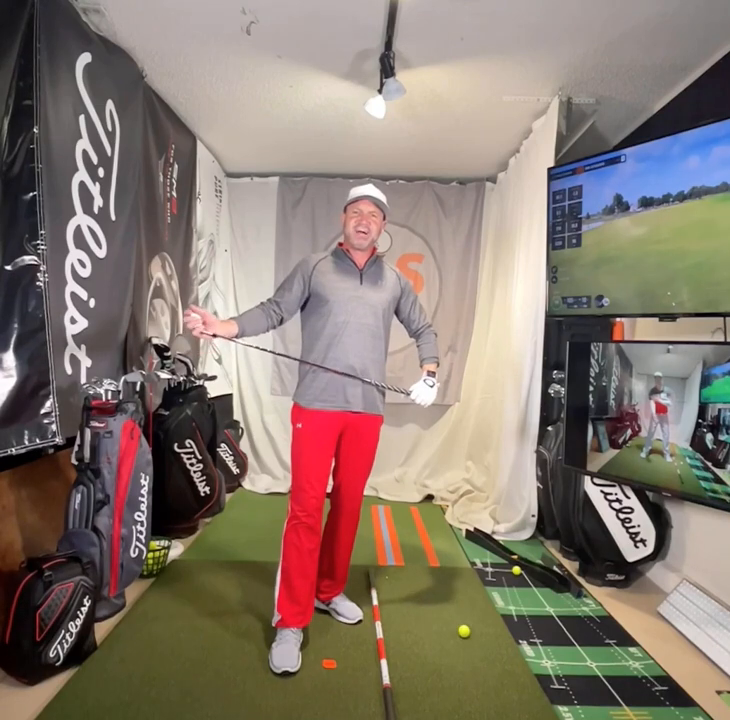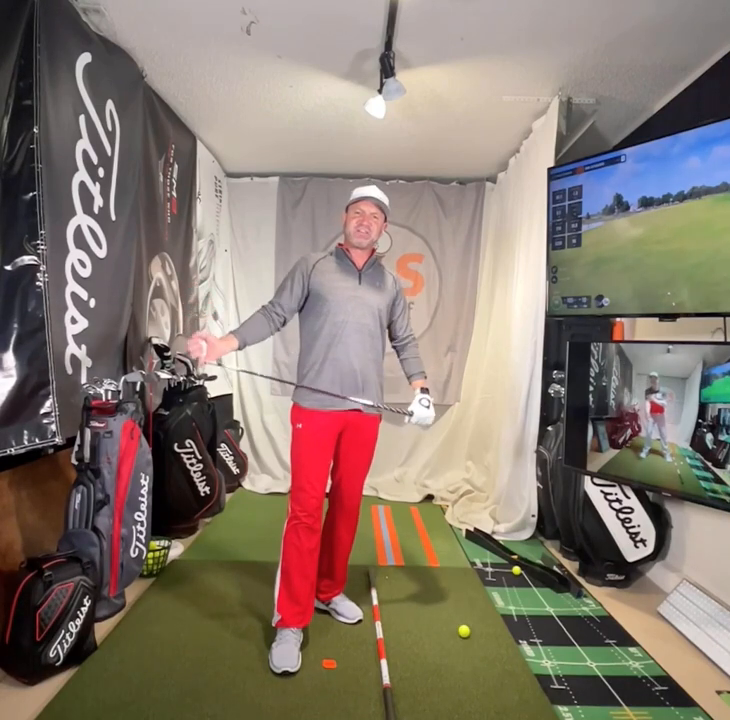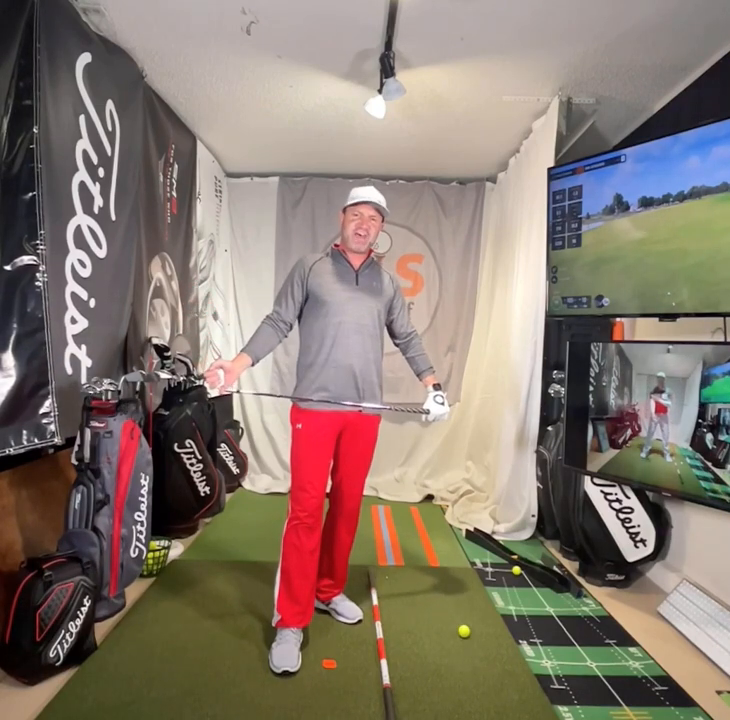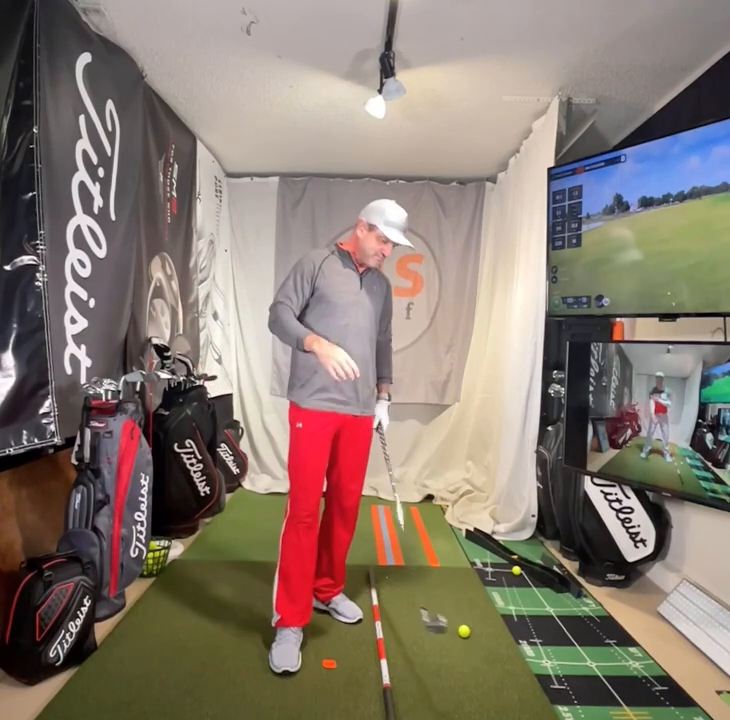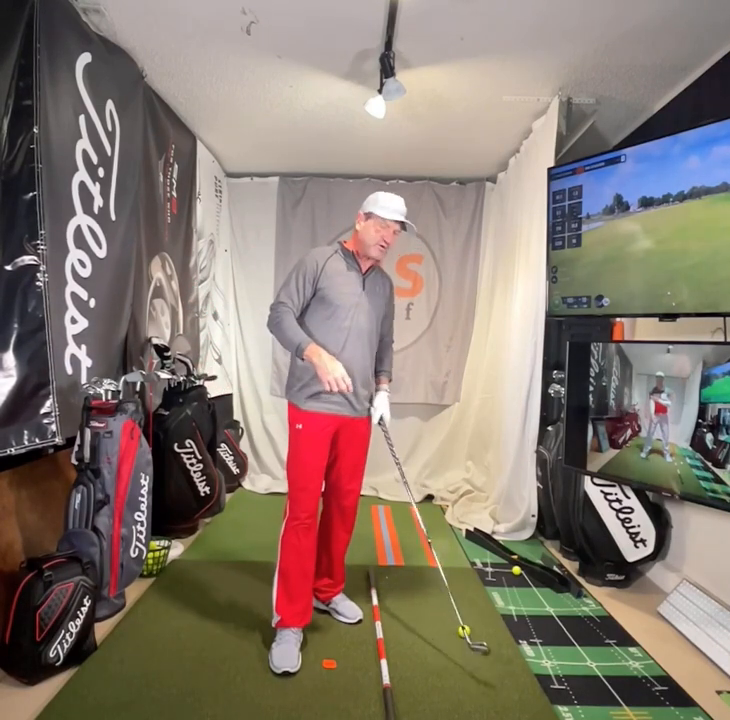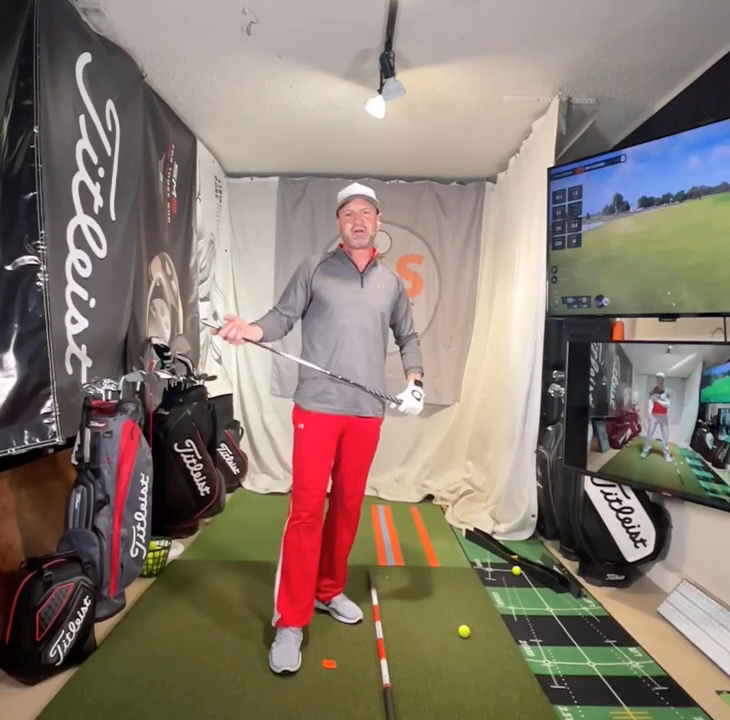
dt=0.7s
person 1, frame 1
left shoulder: (394, 281)
right shoulder: (313, 268)
left elbow: (422, 329)
right elbow: (274, 311)
left wrist: (429, 373)
right wrist: (223, 326)
left hip: (367, 411)
right hip: (315, 407)
left knee: (349, 504)
right knee: (305, 509)
left ankle: (330, 591)
right ankle: (290, 622)
person 1, frame 2
left shoulder: (391, 283)
right shoulder: (311, 266)
left elbow: (405, 341)
right elbow: (274, 315)
left wrist: (420, 389)
right wrist: (225, 344)
left hip: (365, 411)
right hip: (314, 407)
left knee: (347, 505)
right knee: (304, 509)
left ankle: (329, 591)
right ankle: (290, 622)
person 1, frame 3
left shoulder: (387, 283)
right shoulder: (309, 268)
left elbow: (407, 337)
right elbow: (277, 323)
left wrist: (433, 385)
right wrist: (238, 364)
left hip: (365, 412)
right hip: (315, 407)
left knee: (347, 504)
right knee: (305, 509)
left ankle: (329, 590)
right ankle: (290, 621)
person 1, frame 4
left shoulder: (381, 285)
right shoulder: (316, 264)
right elbow: (279, 315)
left wrist: (385, 392)
right wrist: (320, 345)
left hip: (360, 411)
right hip: (313, 406)
left knee: (346, 502)
right knee: (304, 508)
left ankle: (328, 589)
right ankle: (290, 621)
person 1, frame 5
left shoulder: (384, 284)
right shoulder: (318, 262)
right elbow: (279, 316)
left wrist: (383, 386)
right wrist: (317, 356)
left hip: (358, 411)
right hip: (313, 406)
left knee: (344, 503)
right knee: (303, 509)
left ankle: (327, 590)
right ankle: (290, 621)
person 1, frame 6
left shoulder: (392, 281)
right shoulder: (314, 269)
left elbow: (408, 336)
right elbow: (283, 316)
left wrist: (415, 380)
right wrist: (249, 331)
left hip: (367, 412)
right hip: (316, 407)
left knee: (349, 506)
right knee: (306, 510)
left ankle: (329, 591)
right ankle: (290, 621)
